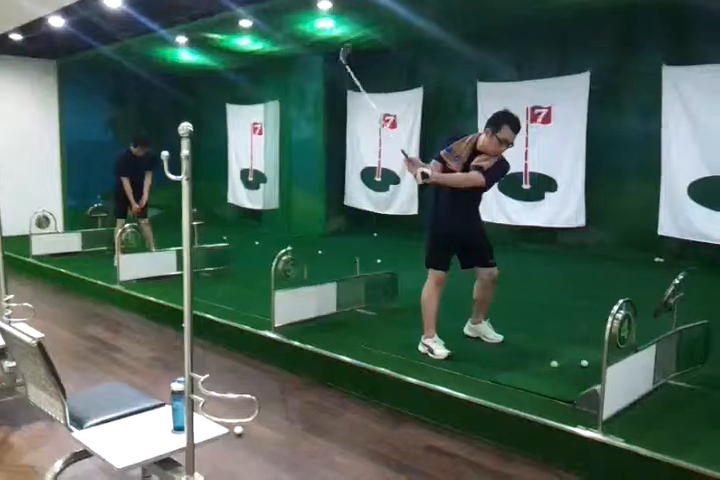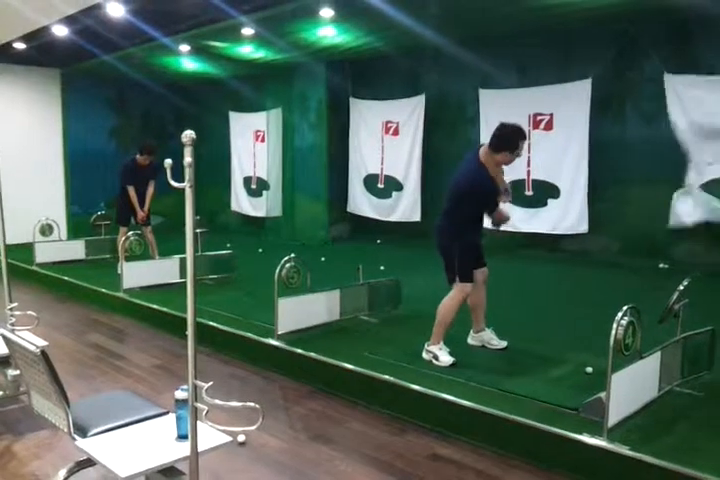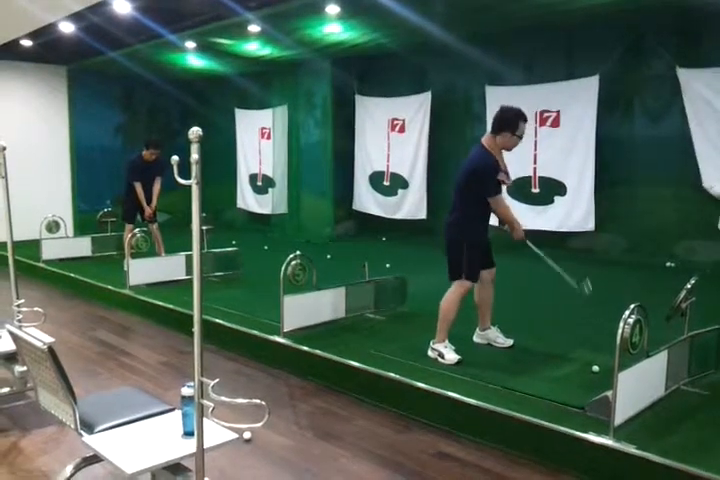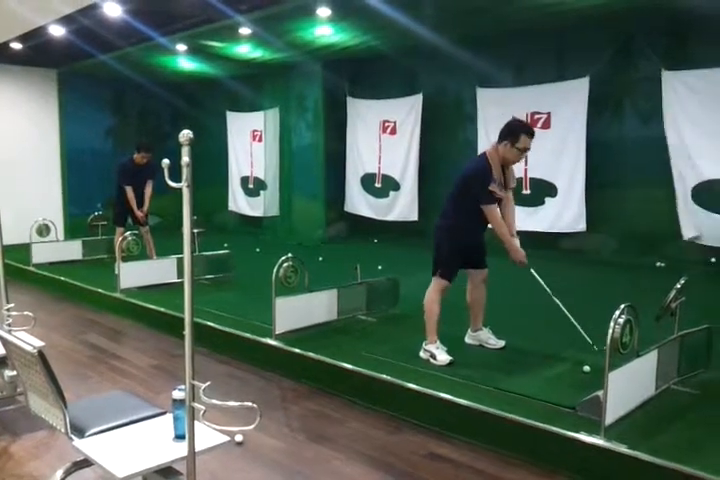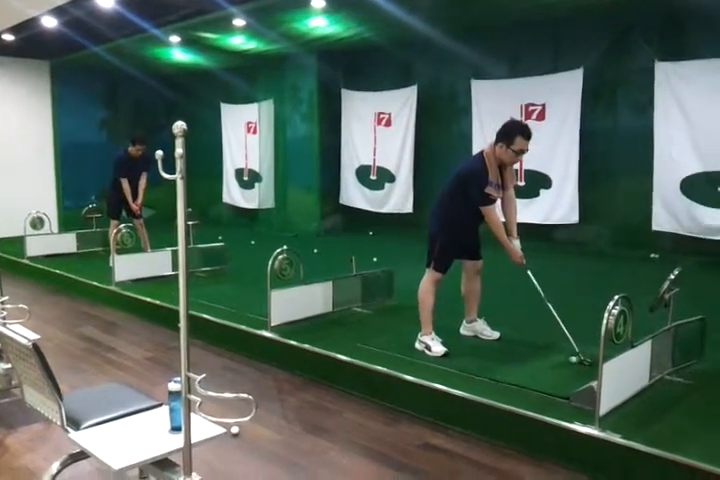
dt=0.5s
person 1, frame 1
left shoulder: (500, 165)
right shoulder: (455, 144)
left elbow: (468, 180)
right elbow: (434, 169)
left wrist: (433, 176)
right wrist: (423, 170)
left hip: (470, 225)
right hip: (441, 223)
left knee: (489, 274)
right knee: (436, 277)
left ankle: (477, 323)
right ankle: (428, 338)
person 1, frame 2
left shoulder: (478, 153)
right shoulder: (485, 182)
right elbow: (495, 215)
right wrist: (503, 217)
left hip: (465, 231)
right hip: (454, 236)
left knee: (480, 276)
right knee: (462, 288)
left ankle: (479, 331)
right ankle: (433, 345)
person 1, frame 3
left shoulder: (487, 151)
right shoulder: (487, 163)
right elbow: (497, 204)
left wrist: (506, 219)
right wrist: (515, 225)
left hip: (475, 228)
right hip: (462, 231)
left knee: (487, 275)
right knee: (463, 284)
left ankle: (484, 329)
right ankle: (438, 343)
person 1, frame 4
left shoulder: (505, 164)
right shoulder: (480, 171)
left elbow: (507, 200)
right elbow: (492, 216)
left wrist: (514, 237)
right wrist: (511, 247)
left hip: (473, 231)
right hip: (451, 231)
left knee: (479, 276)
right knee: (440, 283)
left ankle: (476, 331)
right ankle: (430, 344)
person 1, frame 5
left shoulder: (504, 162)
right shoulder: (477, 172)
left elbow: (509, 196)
right elbow: (490, 215)
left wrist: (515, 237)
right wrist: (510, 249)
left hip: (468, 223)
right hip: (446, 223)
left knee: (474, 267)
right knee: (434, 274)
left ankle: (471, 322)
right ankle: (425, 336)
person 2, frame 1
left shoulder: (149, 157)
right shoulder: (123, 158)
left elbow: (148, 176)
right elbow: (125, 181)
left wrist: (145, 196)
right wrist: (133, 203)
left hip: (139, 192)
right hip: (123, 193)
left knee: (145, 221)
right knee: (120, 222)
left ankle: (152, 250)
person 2, frame 2
left shoulder: (153, 166)
right shoulder: (128, 166)
left elbow: (151, 186)
right elbow: (131, 190)
left wrist: (146, 207)
right wrist: (138, 211)
left hip: (142, 200)
right hip: (125, 201)
left knee: (147, 229)
right knee: (123, 230)
left ankle: (156, 258)
person 2, frame 3
left shoulder: (159, 162)
right shoulder: (134, 163)
left elbow: (157, 183)
right elbow: (137, 186)
left wrist: (153, 203)
right wrist: (145, 207)
left hip: (148, 197)
right hip: (132, 198)
left knee: (154, 226)
right knee: (129, 227)
left ankle: (162, 255)
person 2, frame 4
left shoulder: (150, 166)
right shoulder: (125, 166)
left elbow: (148, 186)
right elbow: (128, 190)
left wrist: (146, 206)
right wrist: (135, 210)
left hip: (140, 201)
right hip: (123, 201)
left knee: (145, 229)
right knee: (120, 230)
left ankle: (153, 258)
person 2, frame 5
left shoulder: (145, 159)
right shoulder: (120, 159)
left elbow: (143, 178)
right elbow: (124, 183)
left wrist: (139, 199)
right wrist: (131, 203)
left hip: (134, 194)
right hip: (117, 194)
left knee: (139, 222)
right knee: (114, 223)
left ankle: (148, 251)
right ankle: (112, 255)
